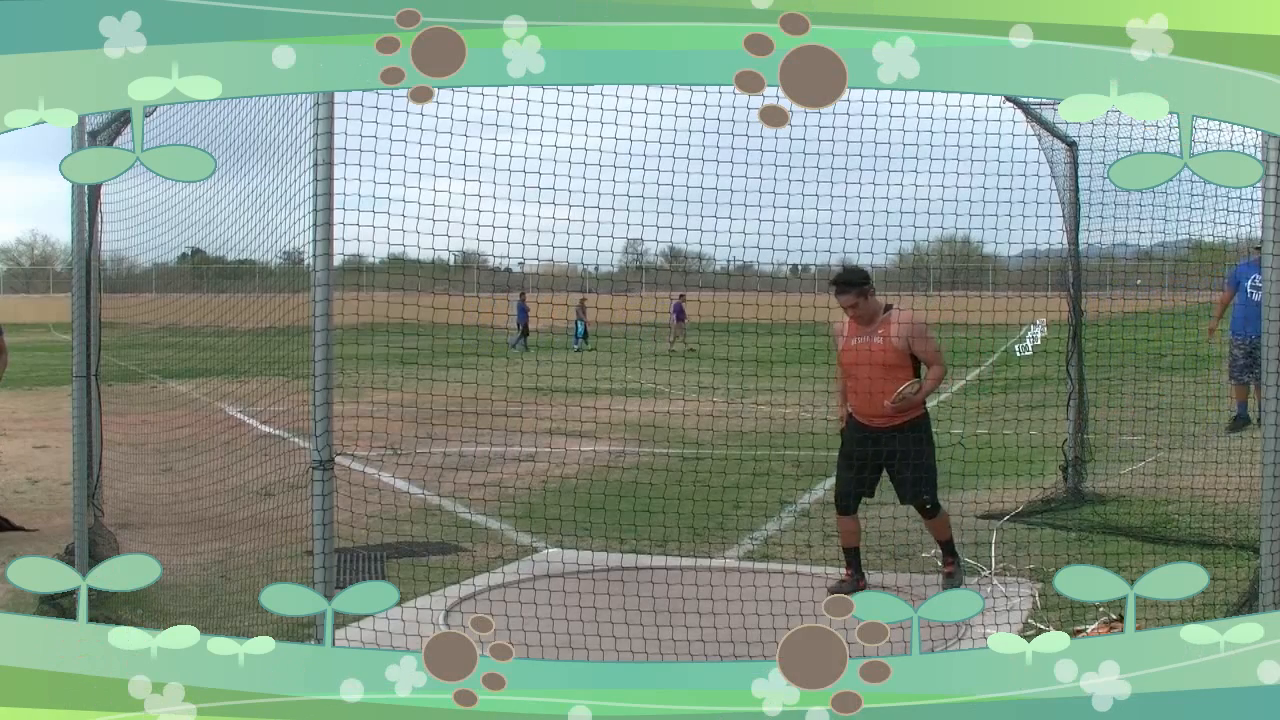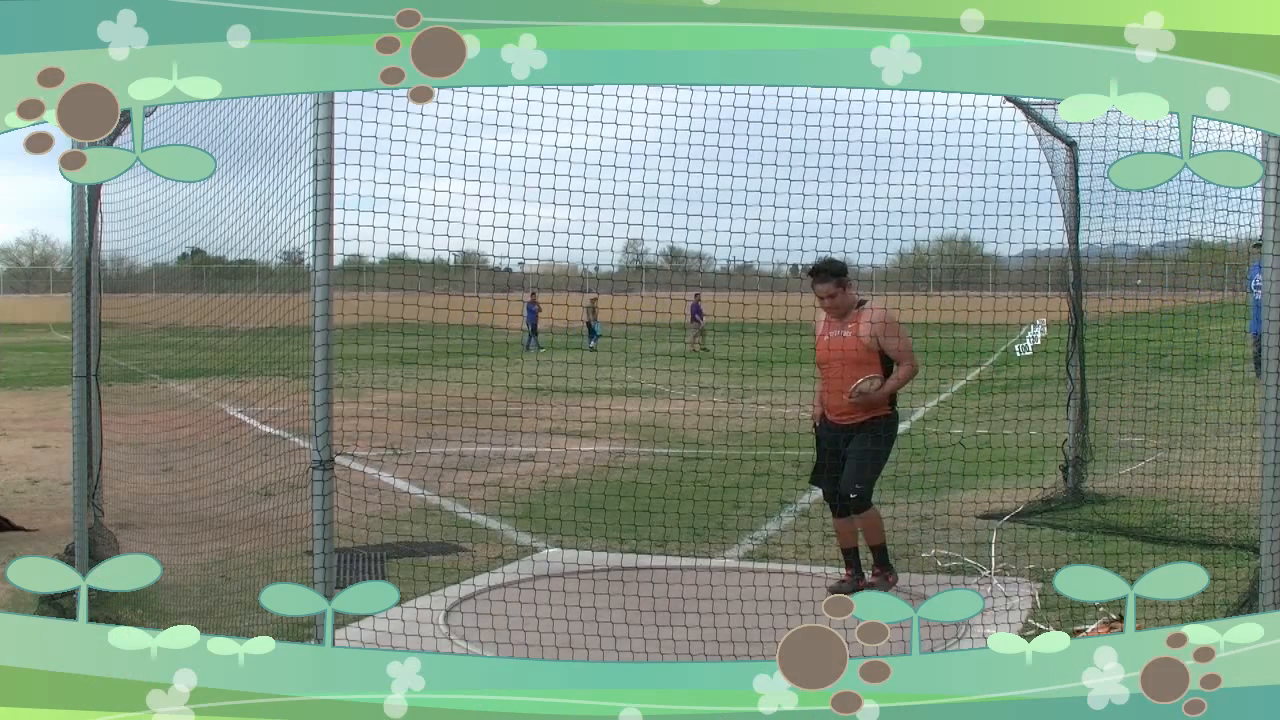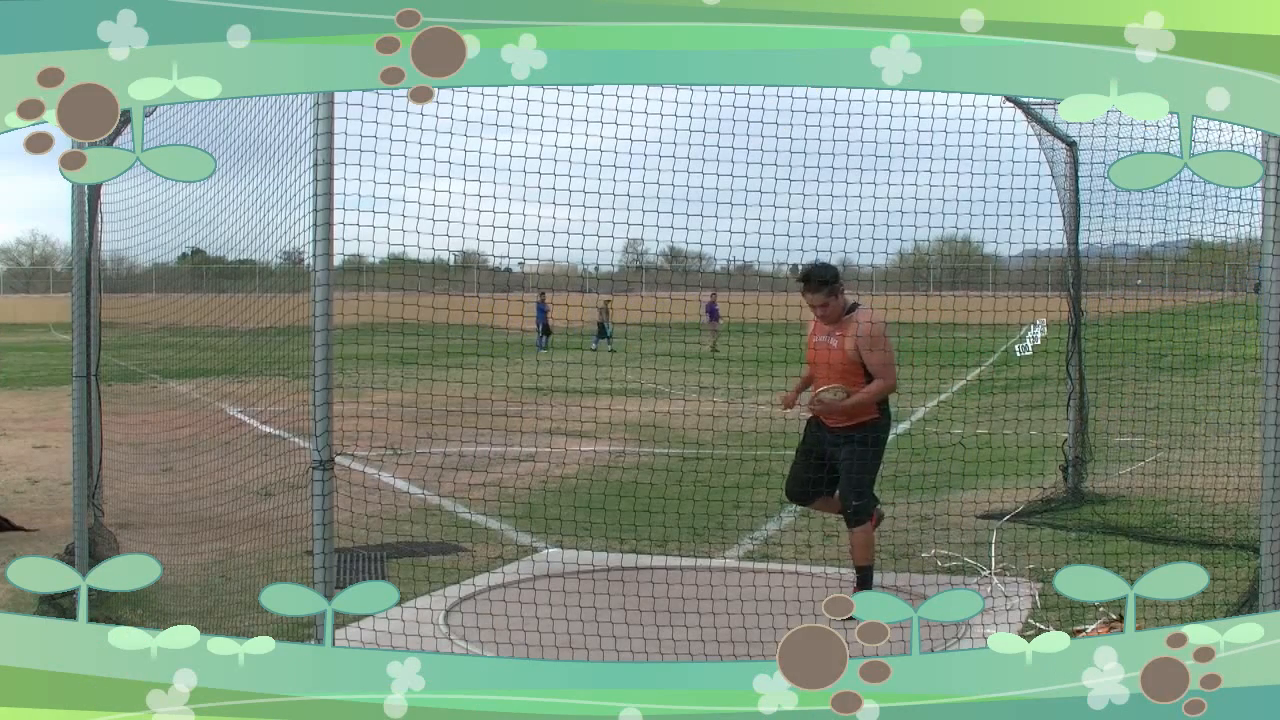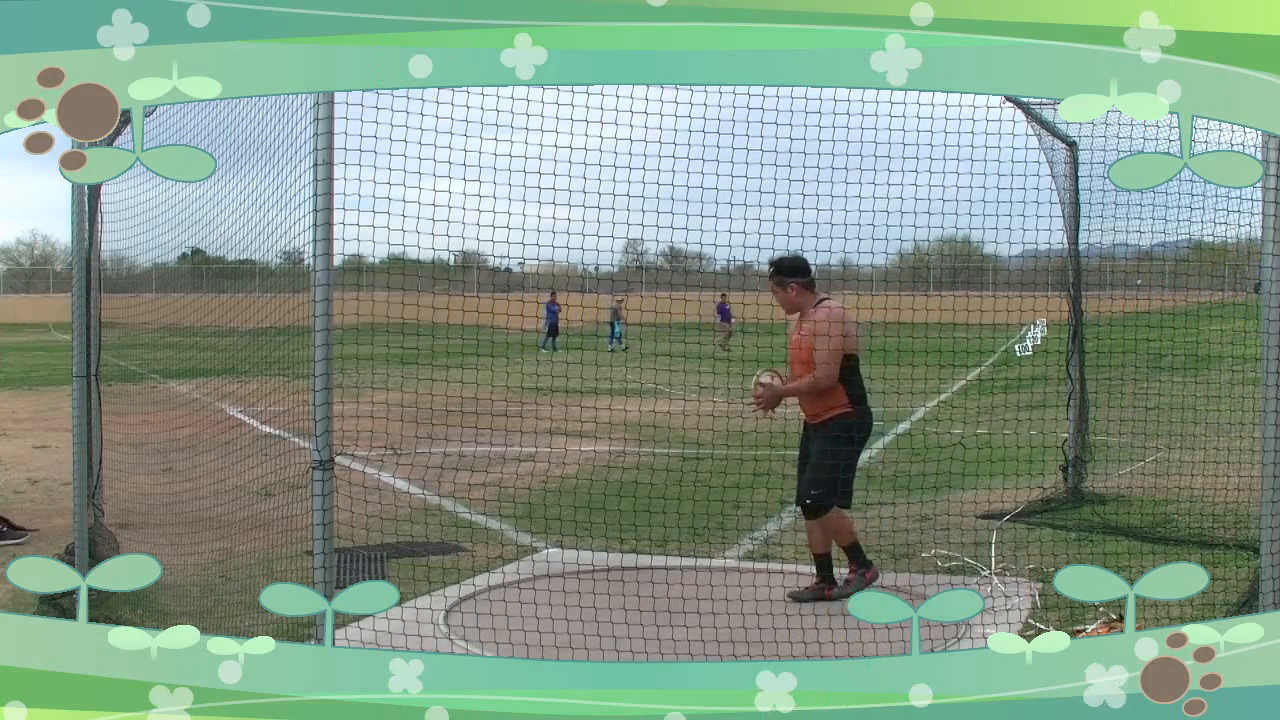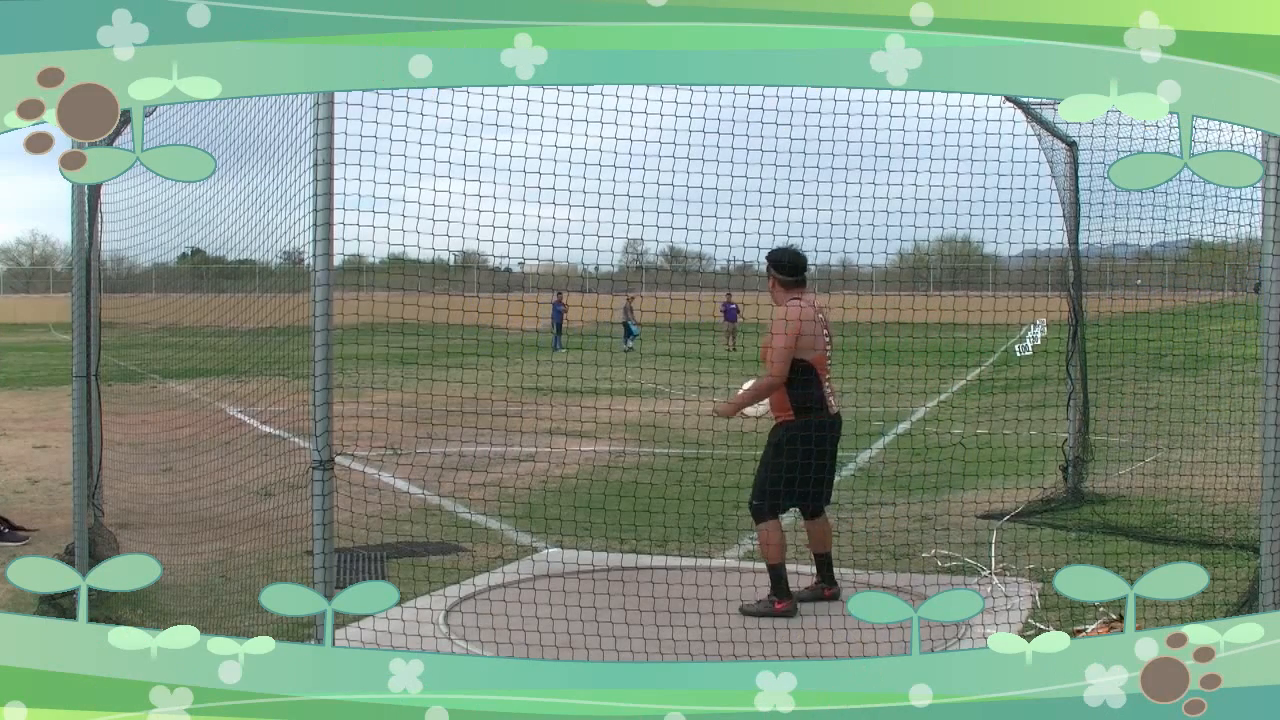
dt=0.5s
person 1, frame 1
left shoulder: (906, 324)
right shoulder: (841, 329)
left elbow: (938, 366)
left wrist: (918, 398)
right wrist: (842, 403)
left hip: (907, 428)
right hip: (860, 428)
left knee: (925, 501)
right knee: (844, 499)
left ankle: (951, 561)
right ankle: (854, 574)
person 1, frame 2
left shoulder: (878, 319)
right shoulder: (822, 324)
left elbow: (908, 365)
left wrist: (880, 395)
right wrist: (818, 403)
left hip: (873, 425)
right hip: (832, 427)
left knee: (855, 496)
right knee: (837, 502)
left ankle: (883, 569)
right ankle: (854, 573)
person 1, frame 3
left shoulder: (867, 325)
right shoulder: (816, 322)
left elbow: (887, 382)
left wrist: (843, 406)
right wrist: (797, 389)
left hip: (863, 429)
right hip: (823, 424)
left knee: (853, 510)
right knee: (798, 490)
left ankle: (865, 590)
right ankle: (867, 512)
person 1, frame 4
left shoulder: (828, 317)
right shoulder: (803, 319)
left elbow: (824, 378)
left wrist: (779, 392)
right wrist: (778, 393)
left hip: (843, 423)
right hip: (818, 423)
left knee: (818, 498)
right knee: (810, 503)
left ankle: (862, 567)
right ankle: (825, 581)
person 1, frame 5
left shoulder: (788, 314)
right shoulder: (813, 311)
left elbow: (775, 377)
left wrist: (737, 404)
right wrist: (751, 398)
left hip: (800, 426)
right hip: (822, 422)
left knee: (764, 508)
right knee: (811, 506)
left ankle: (781, 598)
right ankle: (826, 582)
